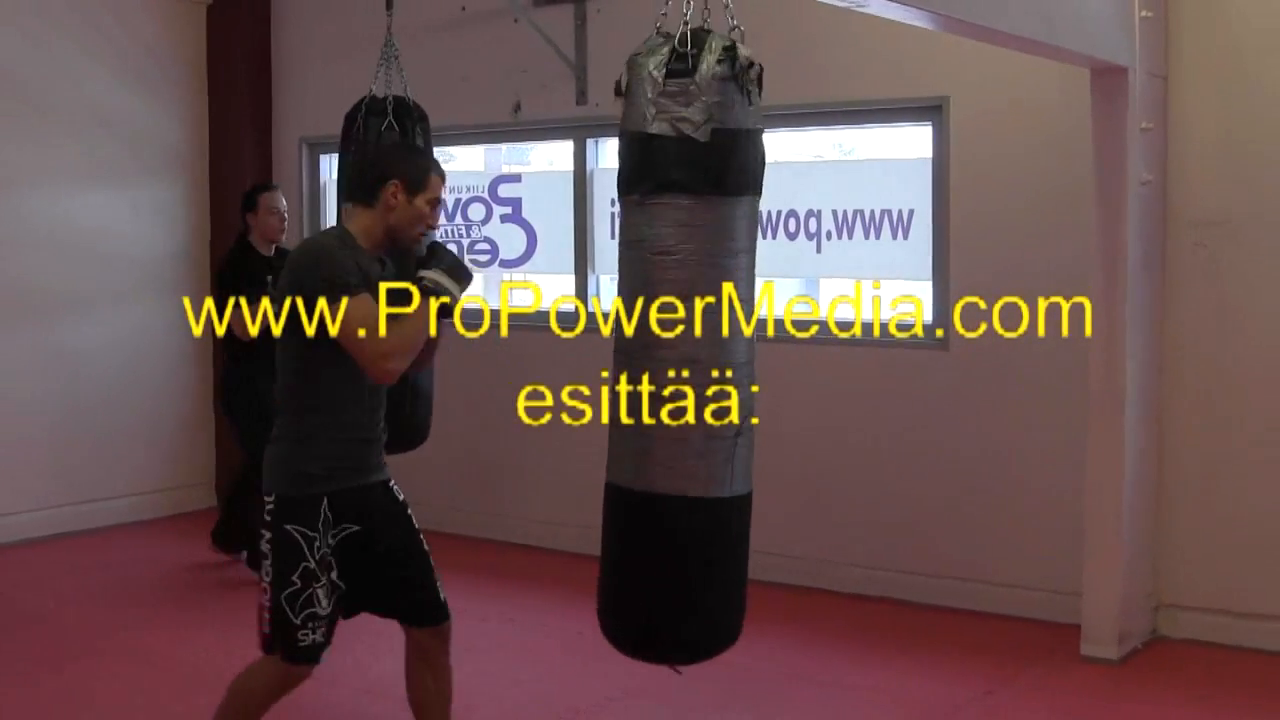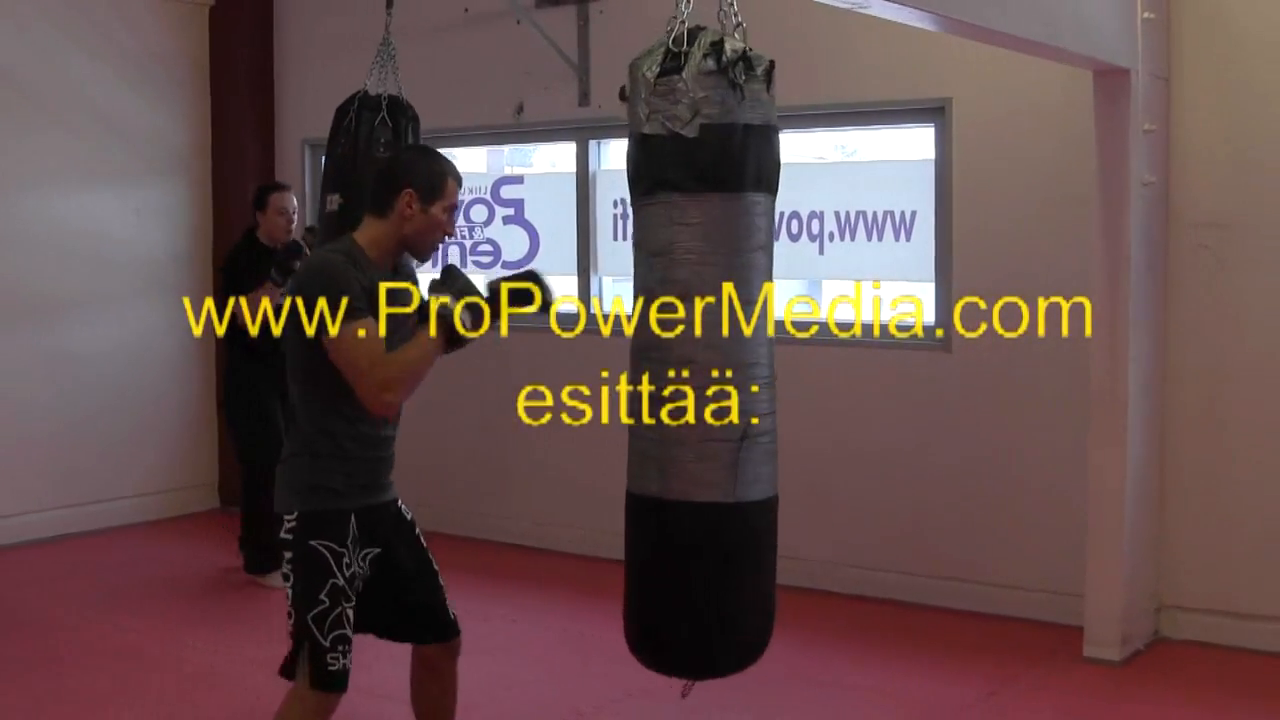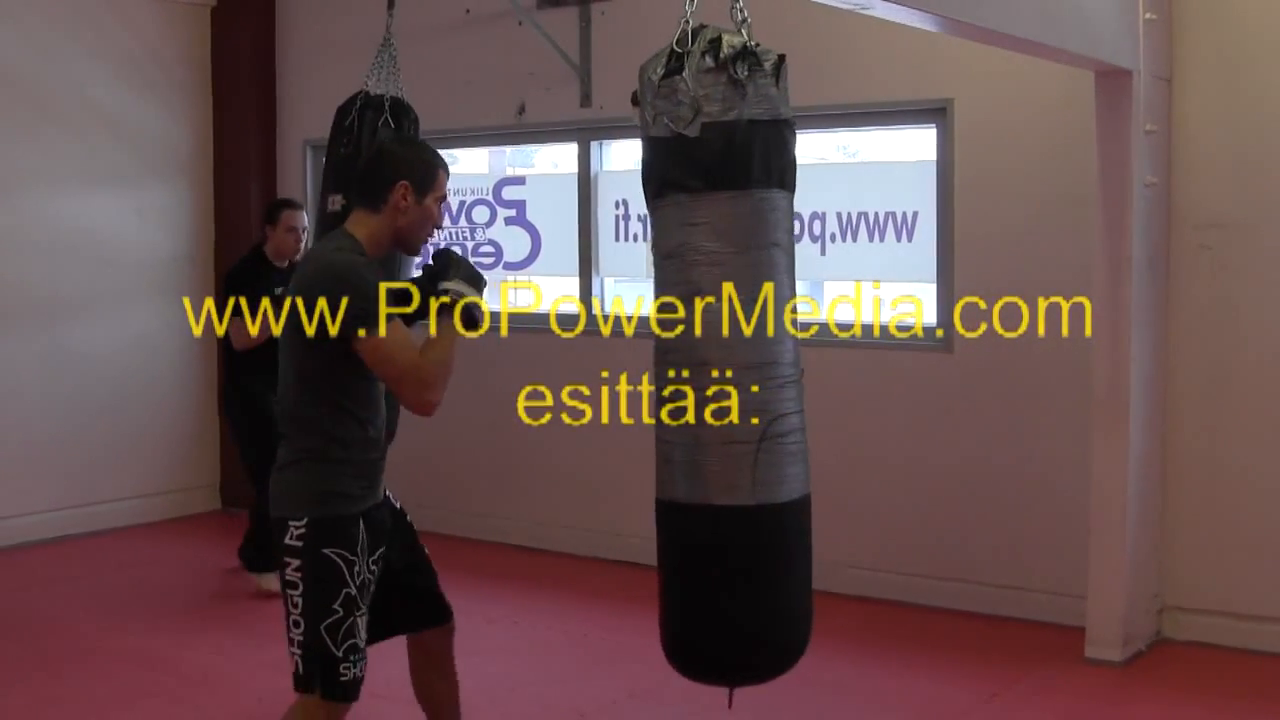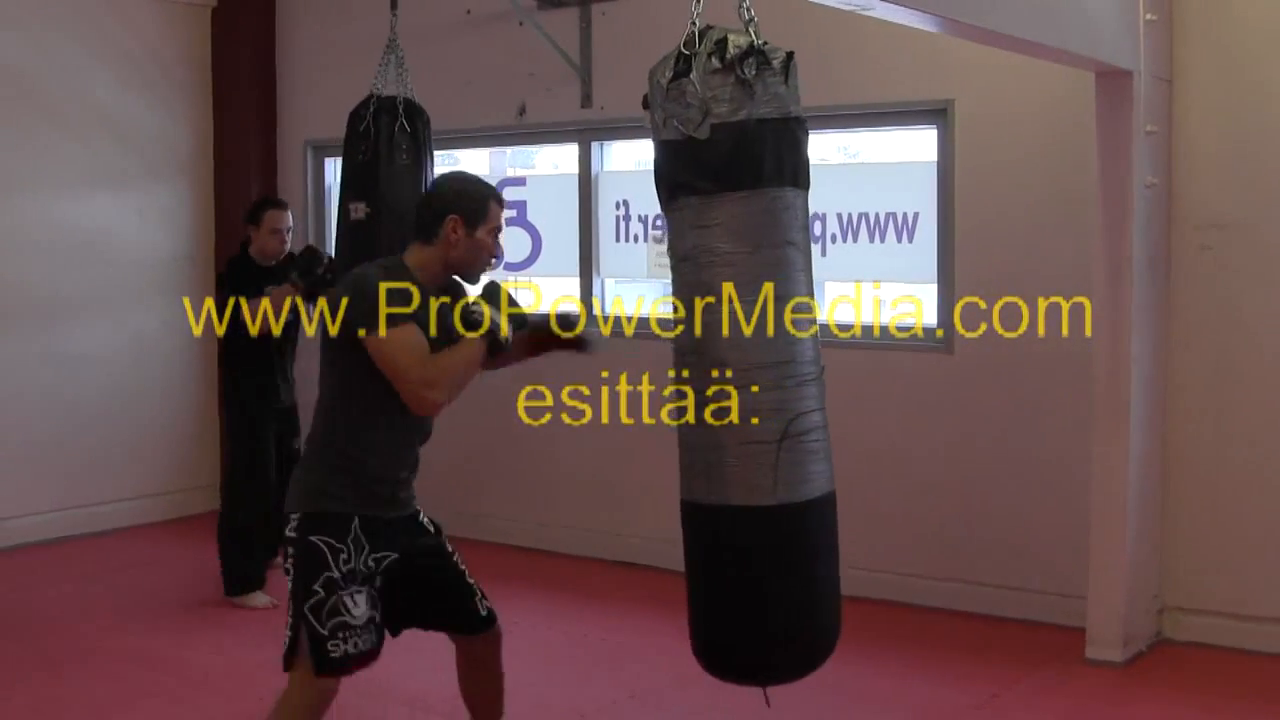
dt=0.3s
person 1, frame 1
left shoulder: (358, 263)
right shoulder: (322, 261)
left elbow: (413, 359)
right elbow: (385, 361)
left wrist: (444, 287)
right wrist: (437, 292)
left hip: (368, 482)
right hip: (314, 489)
left knee: (431, 629)
right knee: (294, 657)
person 1, frame 2
left shoulder: (391, 271)
right shoulder: (331, 276)
right elbow: (381, 392)
left wrist: (500, 300)
right wrist: (444, 318)
left hip: (374, 499)
right hip: (322, 506)
left knee: (440, 641)
person 1, frame 3
left shoulder: (350, 264)
right shoulder: (343, 270)
right elbow: (424, 391)
left wrist: (434, 307)
right wrist: (458, 299)
left hip: (365, 498)
right hip: (322, 508)
left knee: (434, 629)
person 1, frame 4
left shoulder: (442, 293)
right shoulder: (370, 288)
left elbow: (484, 356)
right elbow: (427, 393)
left wrist: (544, 335)
right wrist: (487, 326)
left hip: (396, 511)
right hip: (334, 515)
left knee: (482, 634)
person 2, frame 1
left shoulder: (285, 260)
right shoulder: (236, 266)
right elbow: (244, 330)
left hip: (281, 378)
right hip: (247, 382)
left knee: (262, 462)
left ankle: (229, 537)
person 2, frame 2
left shoulder: (295, 253)
right shoulder: (241, 260)
right elbow: (249, 316)
right wrist: (284, 279)
left hip: (287, 378)
right hip: (250, 383)
right knee: (266, 467)
left ankle: (255, 543)
right ankle: (265, 562)
person 2, frame 3
left shoulder: (293, 274)
right shoulder: (244, 274)
right elbow: (240, 340)
right hip: (249, 390)
right knee: (271, 471)
left ankle: (259, 553)
right ankle: (261, 564)
person 2, frame 4
left shoulder: (290, 266)
right shoulder: (235, 276)
left elbow: (325, 290)
right elbow: (258, 320)
right wrist: (297, 281)
left hip: (281, 393)
right hip: (248, 398)
left knee: (286, 477)
right knee: (251, 487)
left ankle: (263, 552)
right ankle: (242, 583)
